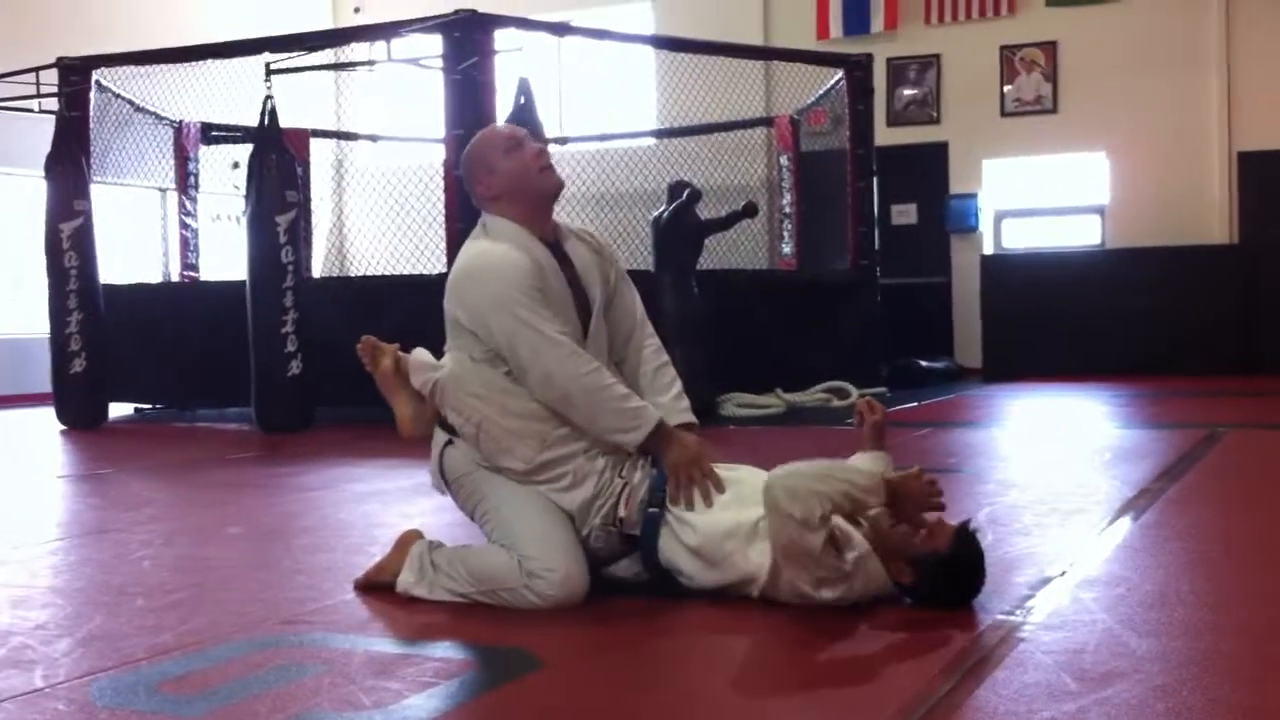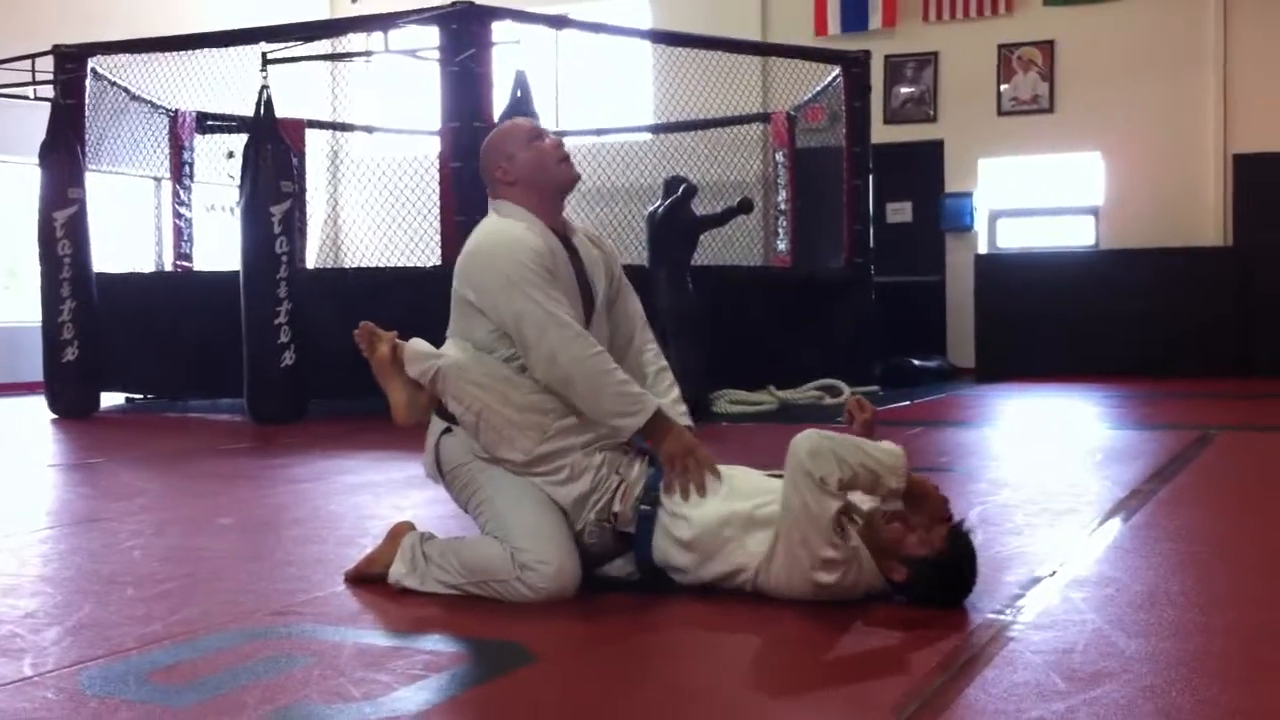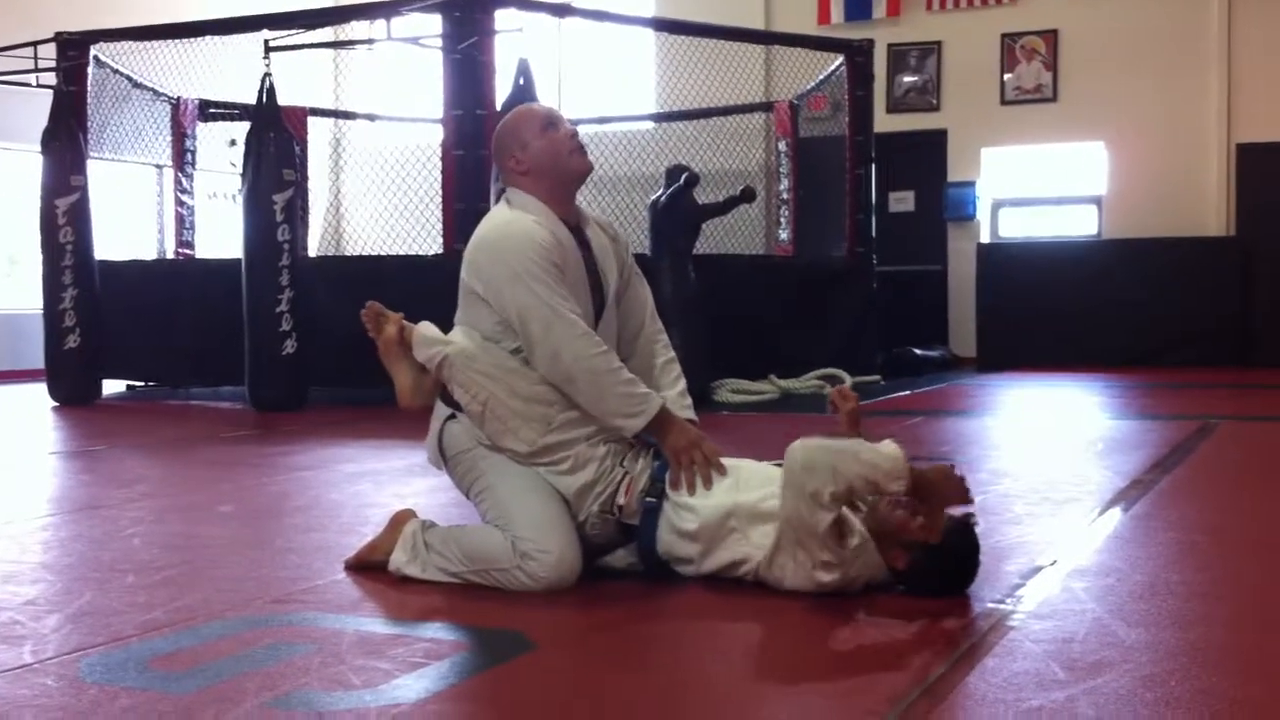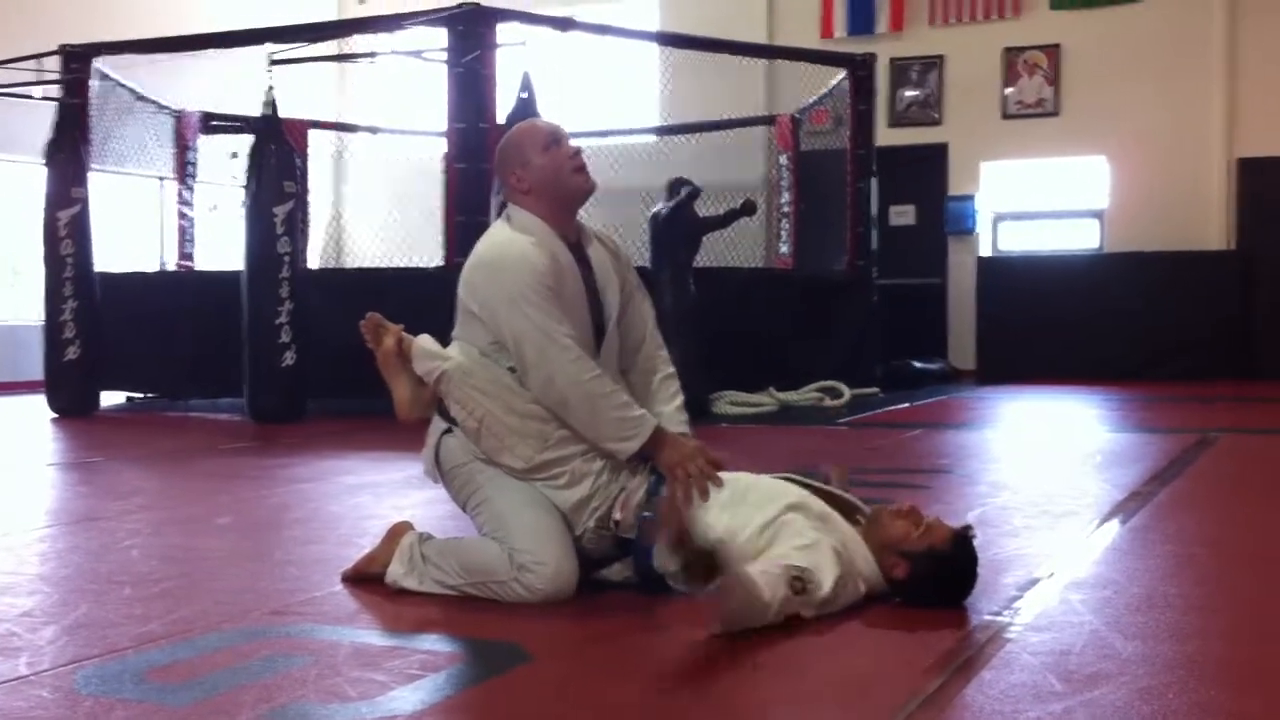
dt=0.4s
person 1, frame 1
left shoulder: (830, 577)
right shoulder: (870, 544)
left elbow: (788, 489)
left wrist: (885, 487)
right wrist: (876, 449)
left hip: (628, 512)
right hip: (668, 486)
left knee: (502, 404)
left ankle: (418, 377)
person 1, frame 2
left shoulder: (822, 569)
right shoulder: (864, 540)
left elbow: (813, 453)
left wrist: (905, 476)
right wrist: (869, 443)
left hip: (620, 503)
right hip: (656, 481)
left knee: (520, 411)
left ankle: (413, 364)
person 1, frame 3
left shoulder: (832, 561)
right shoulder: (866, 525)
left elbow: (805, 463)
left wrist: (909, 473)
right wrist: (856, 435)
left hip: (622, 495)
right hip: (657, 471)
left knee: (530, 409)
left ankle: (421, 344)
person 1, frame 4
left shoulder: (826, 569)
right shoulder: (859, 531)
left elbow: (745, 598)
left wrist: (696, 551)
left hip: (622, 508)
right hip: (655, 482)
left knee: (530, 427)
left ankle: (420, 358)
person 2, frame 1
left shoulder: (586, 250)
right shoulder: (490, 267)
left elbow: (638, 345)
right elbow: (564, 376)
left wrist: (680, 426)
right wrist: (660, 437)
left hip: (574, 447)
right hip: (492, 456)
right knee: (556, 581)
right ankle: (419, 561)
person 2, frame 2
left shoulder: (591, 250)
right shoulder: (502, 247)
left elbow: (637, 347)
right elbow: (568, 360)
left wrist: (676, 425)
right wrist: (658, 426)
left hip: (564, 441)
right hip: (485, 444)
right knee: (548, 574)
right ankle: (409, 553)
person 2, frame 3
left shoulder: (602, 238)
right shoulder: (512, 238)
left elbow: (645, 338)
right elbow: (571, 356)
left wrist: (681, 420)
right wrist: (662, 424)
right hip: (489, 430)
right knee: (550, 562)
right ankle: (411, 541)
person 2, frame 4
left shoulder: (605, 253)
right shoulder: (510, 258)
left elbow: (645, 354)
right elbow: (564, 378)
left wrist: (677, 436)
right wrist: (656, 442)
left hip: (565, 444)
right hip: (487, 445)
right knee: (547, 574)
right ankle: (410, 553)
person 3, frame 1
left shoulder: (678, 220)
right shoulder: (663, 219)
left elbow: (718, 224)
left wrist: (740, 214)
right wrist: (687, 199)
left hip: (682, 288)
right hip: (671, 292)
left knee: (692, 345)
right knee: (683, 347)
left ankle: (699, 401)
person 3, frame 2
left shoulder: (679, 217)
right shoulder: (658, 215)
left elbow: (711, 220)
left wrist: (736, 209)
right wrist: (683, 194)
left hip: (677, 285)
right hip: (666, 287)
left knee: (685, 342)
right knee: (676, 344)
left ankle: (693, 400)
right ankle: (685, 401)
person 3, frame 3
left shoulder: (683, 206)
right shoulder: (660, 204)
left elbow: (714, 209)
left wrist: (738, 198)
right wrist: (684, 184)
left hip: (680, 273)
right hip: (668, 276)
left knee: (690, 332)
right knee: (678, 333)
left ankle: (694, 389)
right ankle: (686, 390)
person 3, frame 4
left shoulder: (684, 218)
right shoulder: (661, 216)
left elbow: (714, 222)
left wrist: (738, 211)
right wrist: (686, 197)
left hip: (679, 286)
right hip: (668, 288)
left knee: (687, 344)
right knee: (678, 345)
left ankle: (692, 401)
right ankle: (684, 403)
